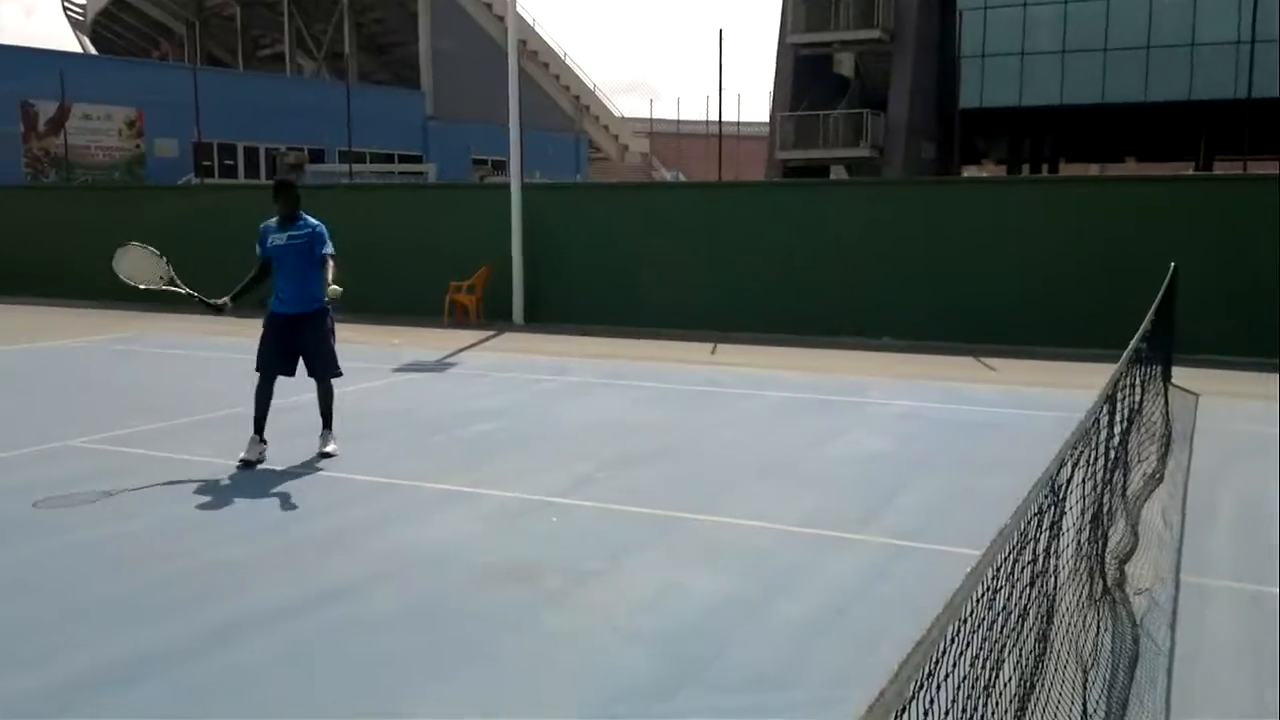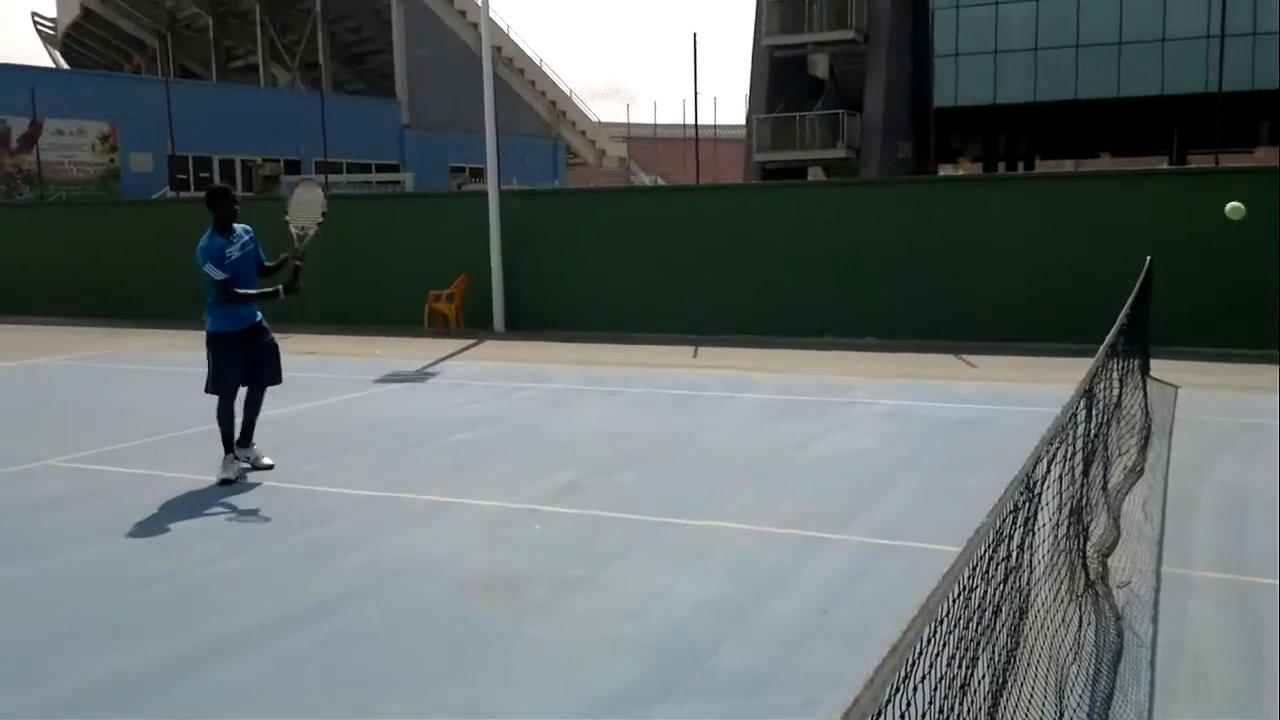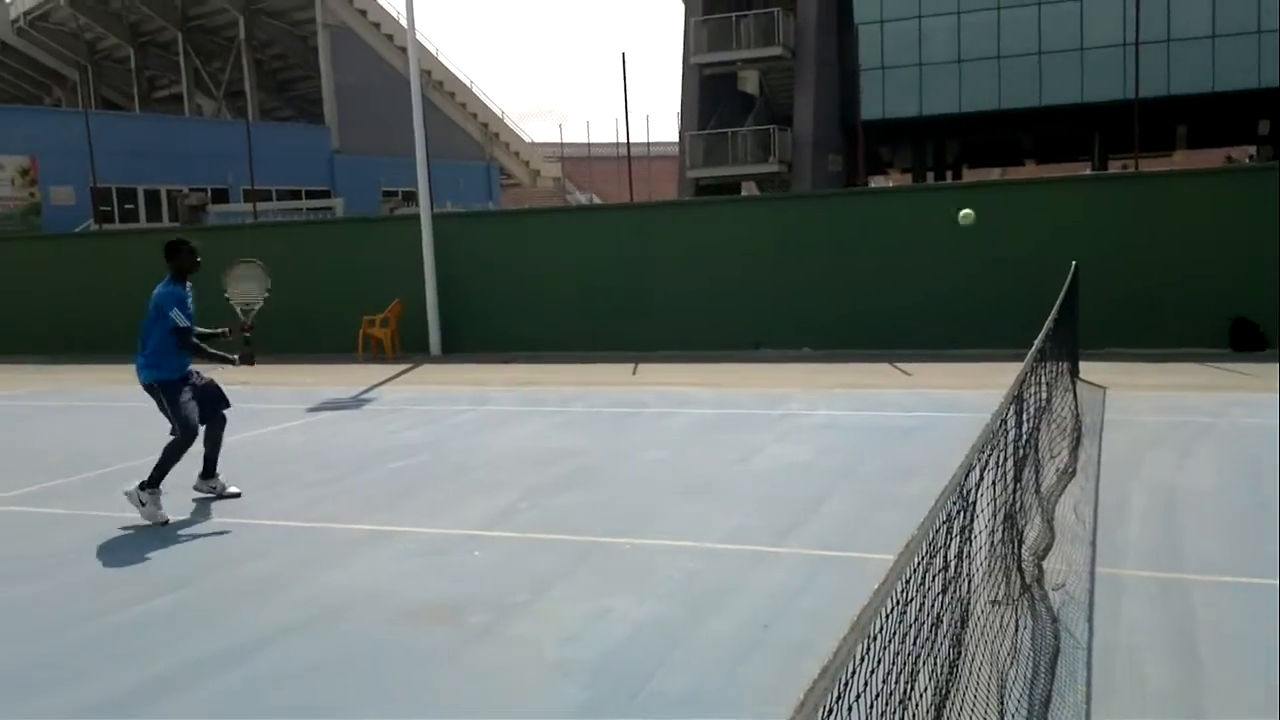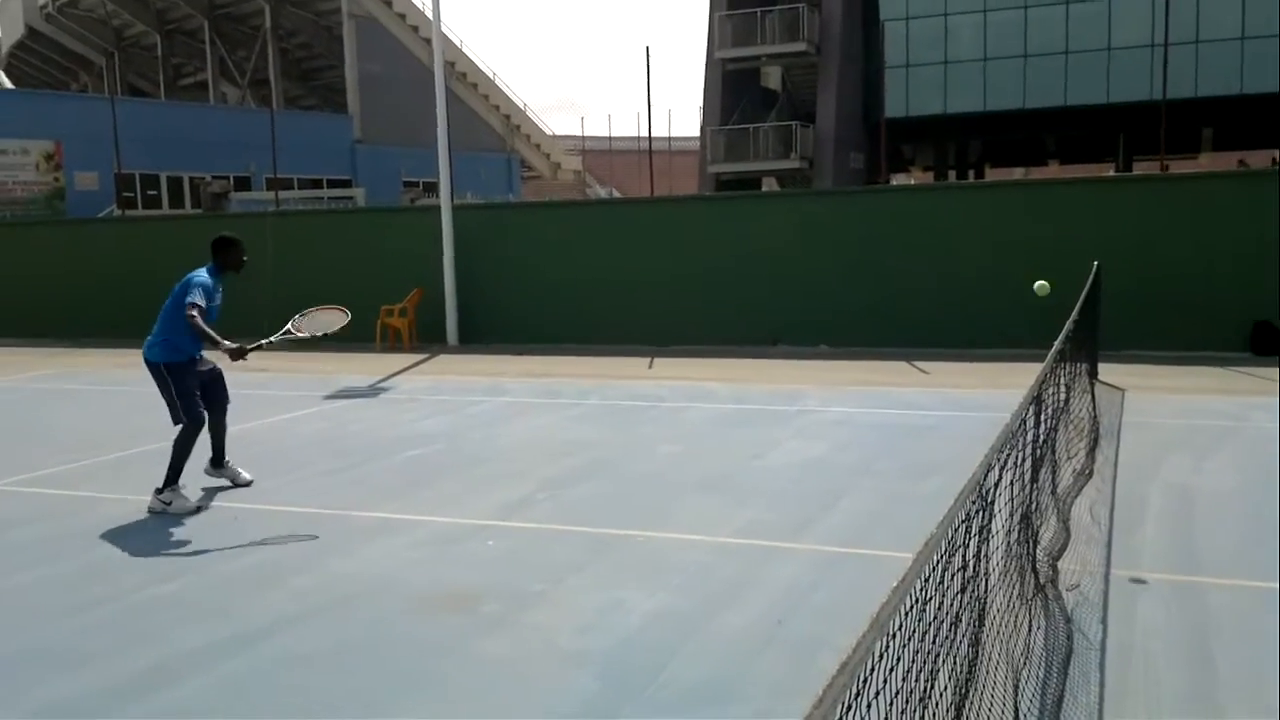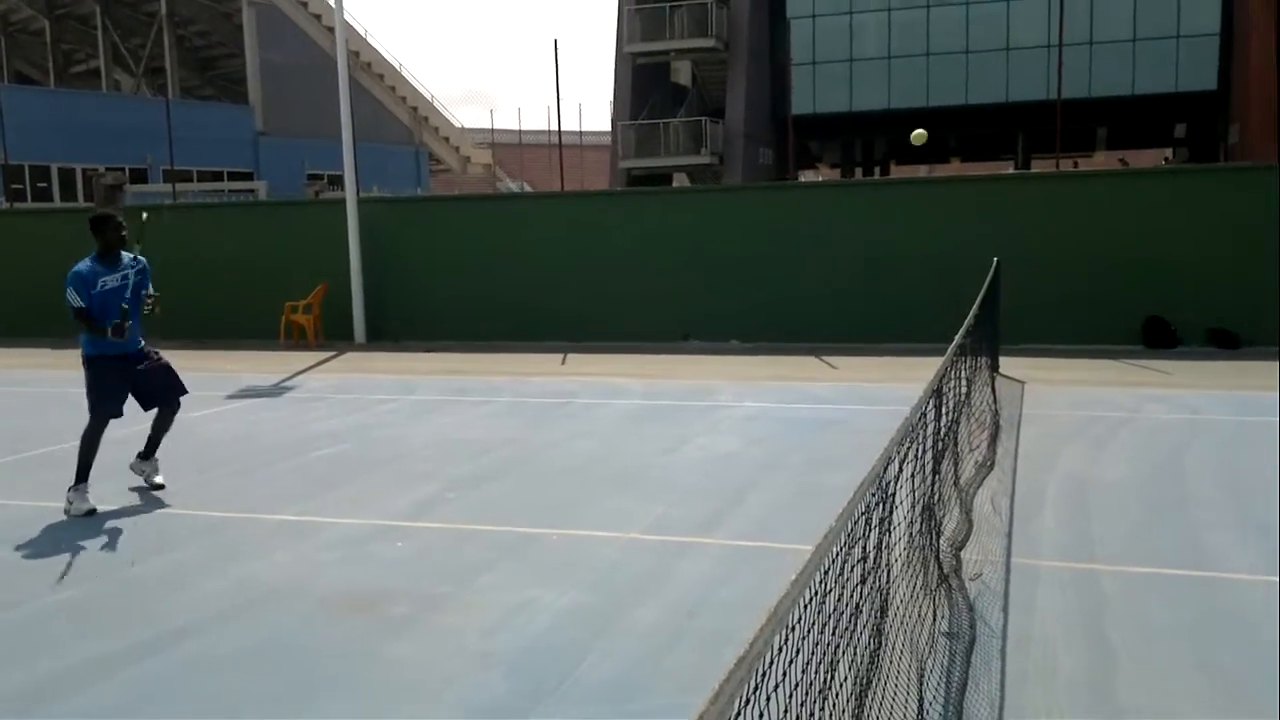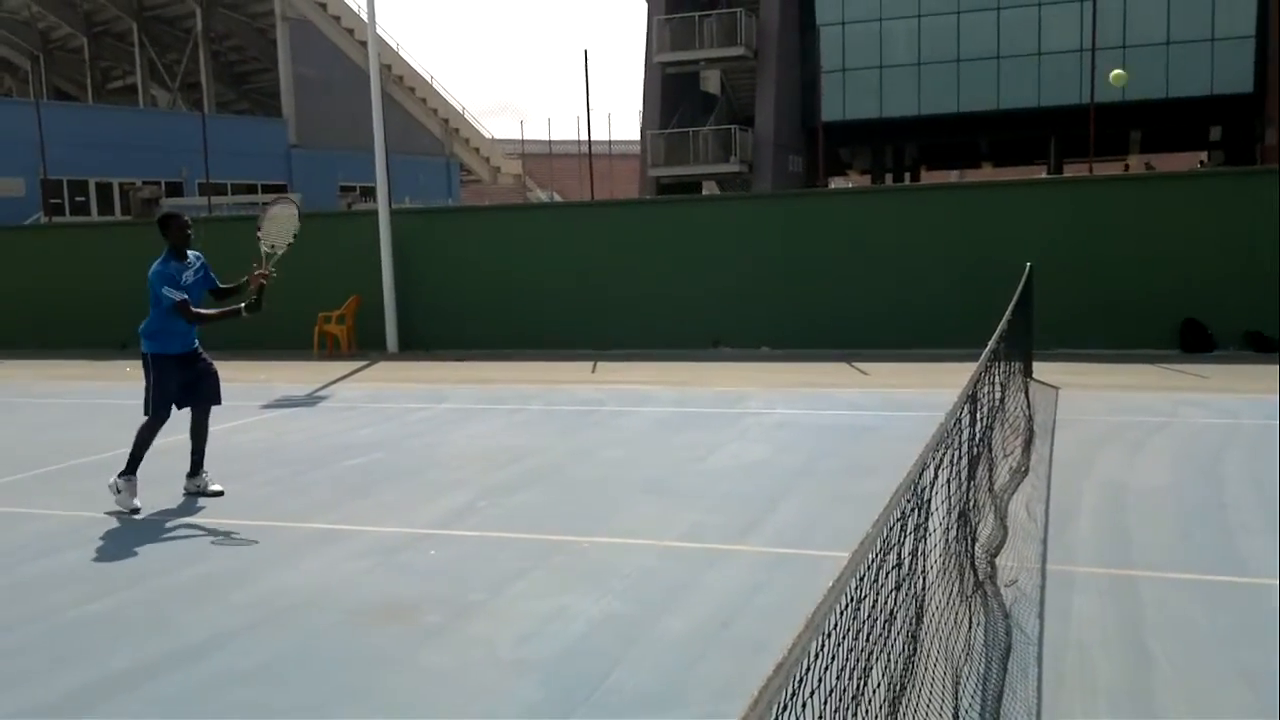
dt=0.7s
person 1, frame 1
left shoulder: (314, 229)
right shoulder: (266, 230)
left elbow: (328, 261)
right elbow: (261, 271)
left wrist: (330, 284)
right wrist: (231, 298)
left hip: (313, 314)
right hip: (279, 314)
left knee: (322, 375)
right knee: (266, 375)
left ankle: (327, 433)
right ankle: (257, 439)
person 1, frame 2
left shoulder: (246, 233)
right shoulder: (209, 248)
left elbow: (261, 269)
right elbow: (230, 295)
left wrist: (284, 262)
right wrist: (279, 291)
left hip: (253, 322)
right hip: (224, 329)
left knee: (259, 385)
right knee: (227, 392)
left ankle: (244, 447)
right ankle: (230, 456)
person 1, frame 3
left shoulder: (183, 289)
right shoulder: (171, 295)
right elbow: (189, 344)
left wrist: (220, 333)
right wrist: (233, 359)
left hip: (181, 371)
right hip: (161, 375)
left knee: (217, 418)
right knee: (188, 431)
left ankle: (208, 478)
right ankle: (147, 490)
person 1, frame 4
left shoulder: (213, 281)
right shoulder: (201, 282)
right elbow: (192, 319)
right wrist: (224, 344)
left hip: (188, 355)
right hip: (167, 358)
left knee: (218, 404)
right knee: (194, 421)
left ankle: (218, 465)
right ankle: (165, 492)
person 1, frame 5
left shoulder: (138, 264)
right shoulder: (81, 274)
left elbow: (146, 301)
right elbow: (82, 321)
left wrist: (147, 307)
right wrist: (107, 331)
left hip: (137, 349)
right hip: (101, 355)
left knee: (171, 400)
right knee: (100, 418)
left ankle: (146, 459)
right ankle: (78, 488)
person 1, frame 6
left shoulder: (197, 260)
right shoulder: (162, 272)
left elbow: (216, 293)
right elbow: (190, 316)
left wrist: (246, 284)
right wrist: (239, 312)
left hip: (189, 348)
right hip: (160, 351)
left knee: (203, 406)
right knee: (158, 416)
left ankle: (195, 476)
right ankle: (126, 480)
